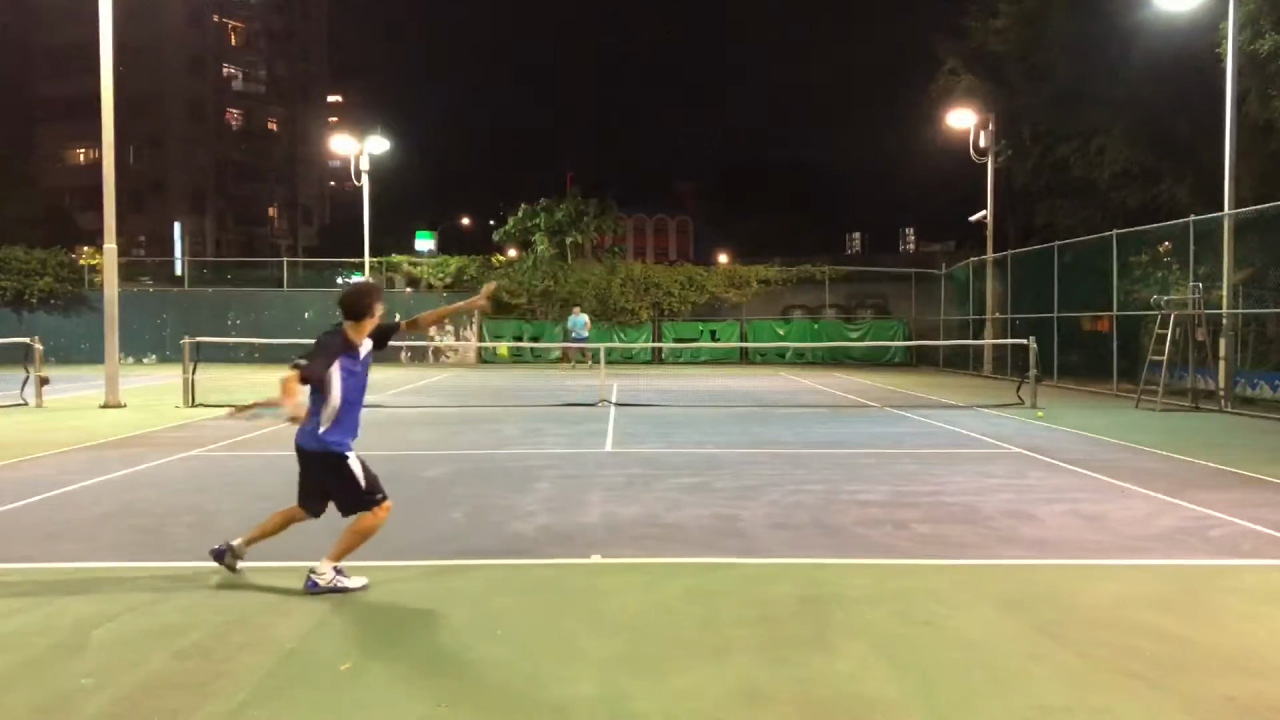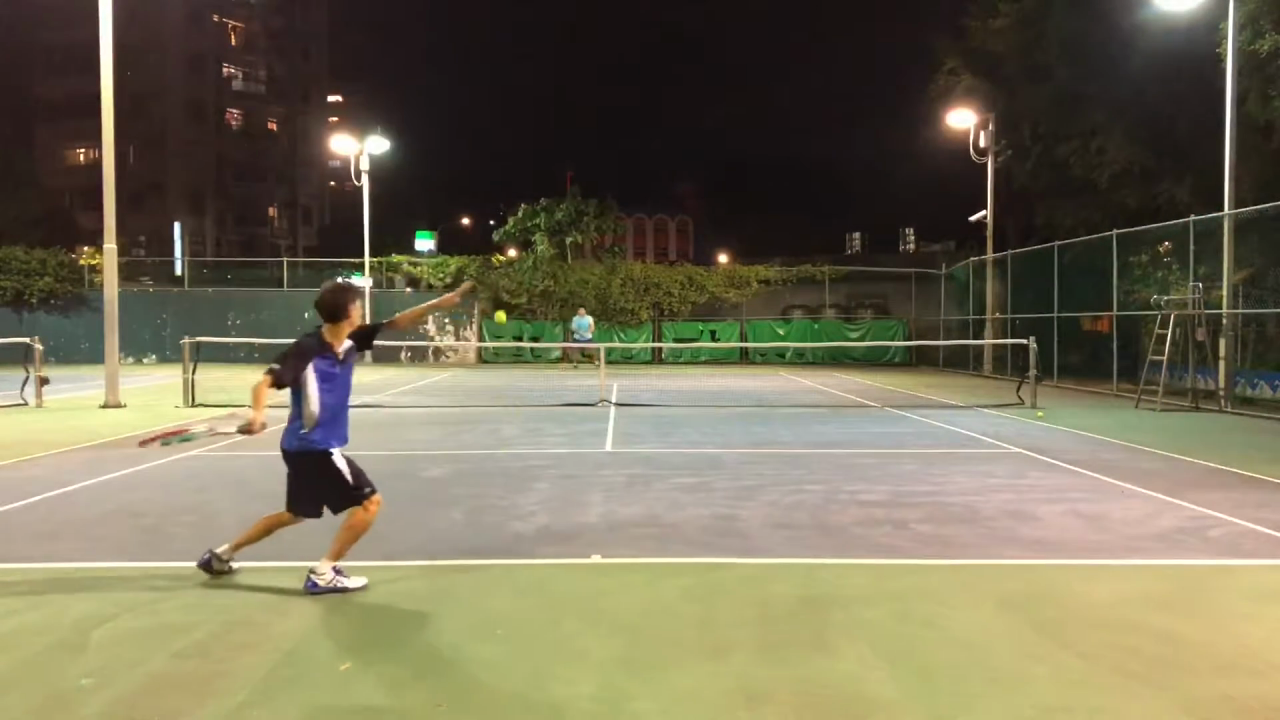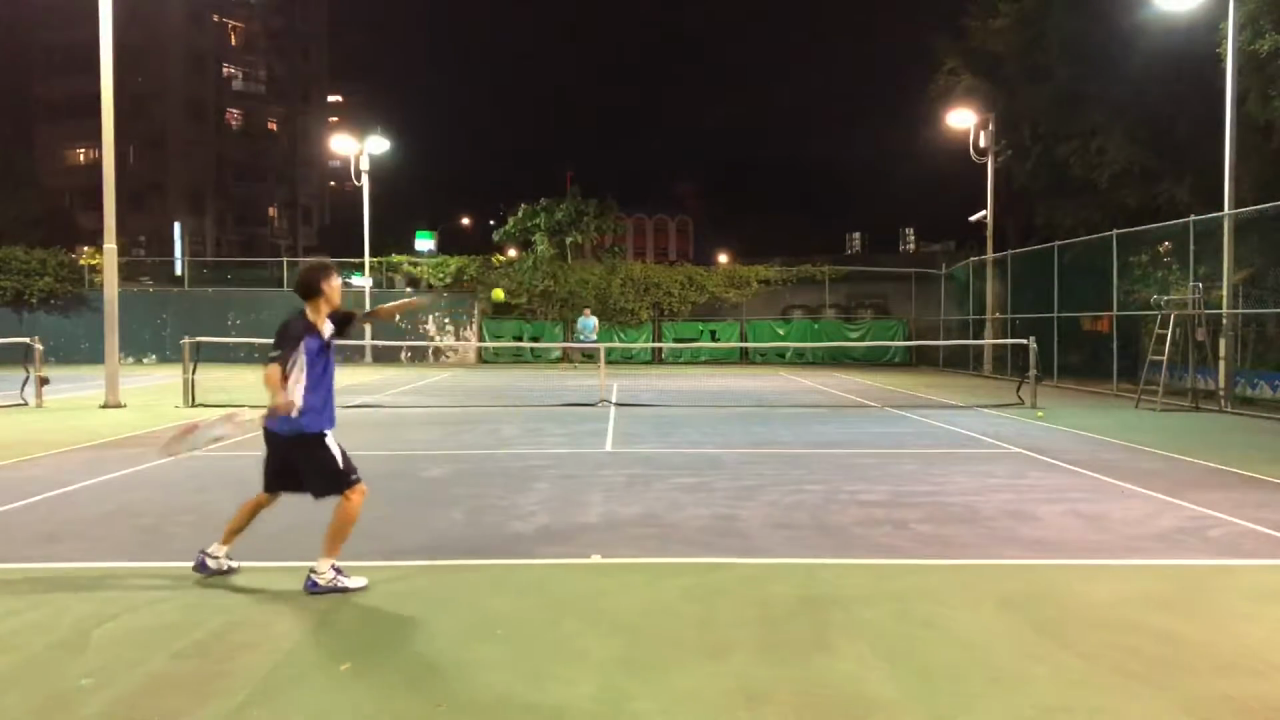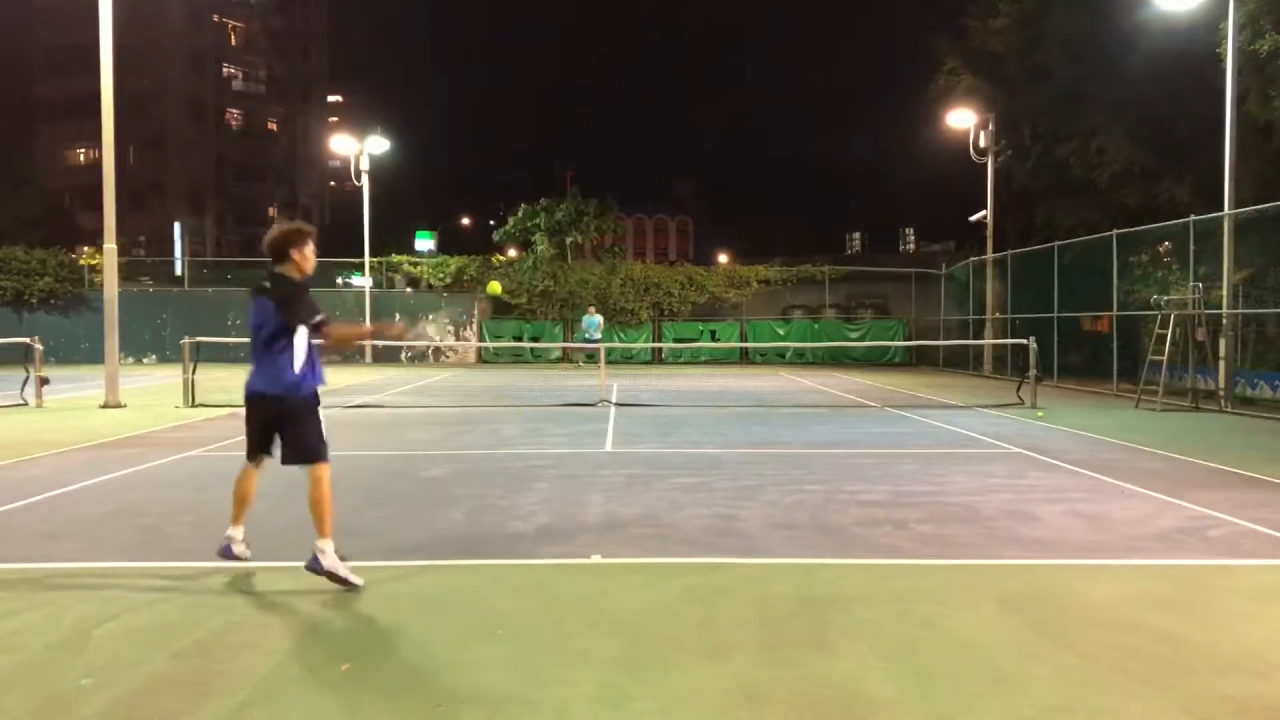
dt=0.1s
person 1, frame 1
left shoulder: (369, 340)
right shoulder: (329, 347)
left elbow: (416, 323)
right elbow: (290, 380)
left wrist: (466, 305)
right wrist: (294, 404)
left hip: (319, 445)
right hip: (326, 447)
left knee: (306, 510)
right knee: (378, 508)
left ankle: (234, 547)
right ankle: (325, 572)
person 1, frame 2
left shoulder: (350, 341)
right shoulder: (305, 350)
left elbow: (395, 323)
right elbow: (263, 384)
left wrist: (442, 302)
right wrist: (257, 413)
left hip: (305, 445)
right hip: (311, 446)
left knee: (294, 514)
right knee: (369, 502)
left ankle: (220, 554)
right ankle: (324, 573)
person 1, frame 3
left shoulder: (326, 323)
right shoulder: (295, 331)
left elbow: (369, 316)
right elbow: (273, 374)
left wrist: (410, 302)
right wrist: (279, 398)
left hip: (281, 428)
right hip: (301, 429)
left knee: (268, 496)
right knee: (354, 492)
left ankle: (213, 553)
right ankle: (323, 572)
person 1, frame 4
left shoulder: (263, 290)
right shoulder: (294, 292)
right elbow: (331, 335)
right wrist: (378, 330)
left hip: (260, 390)
right hip: (292, 392)
left knee: (254, 462)
right knee: (319, 469)
left ankle: (233, 538)
right ankle: (325, 554)
